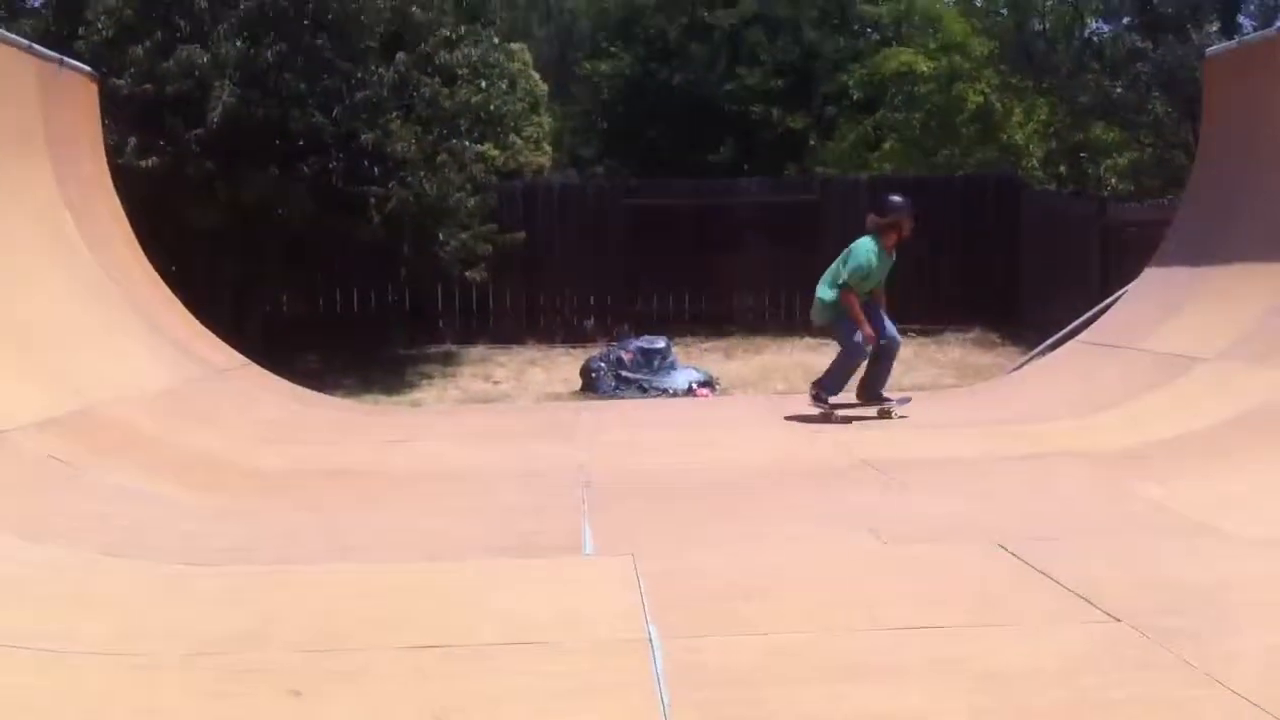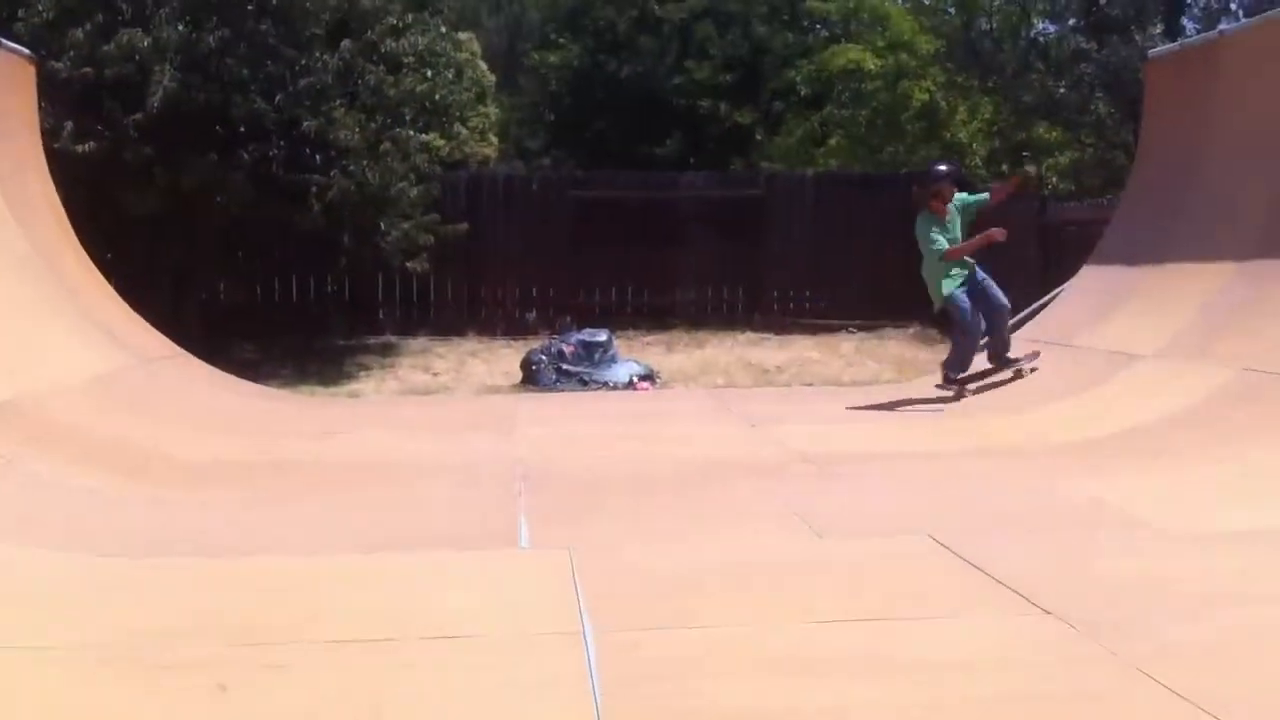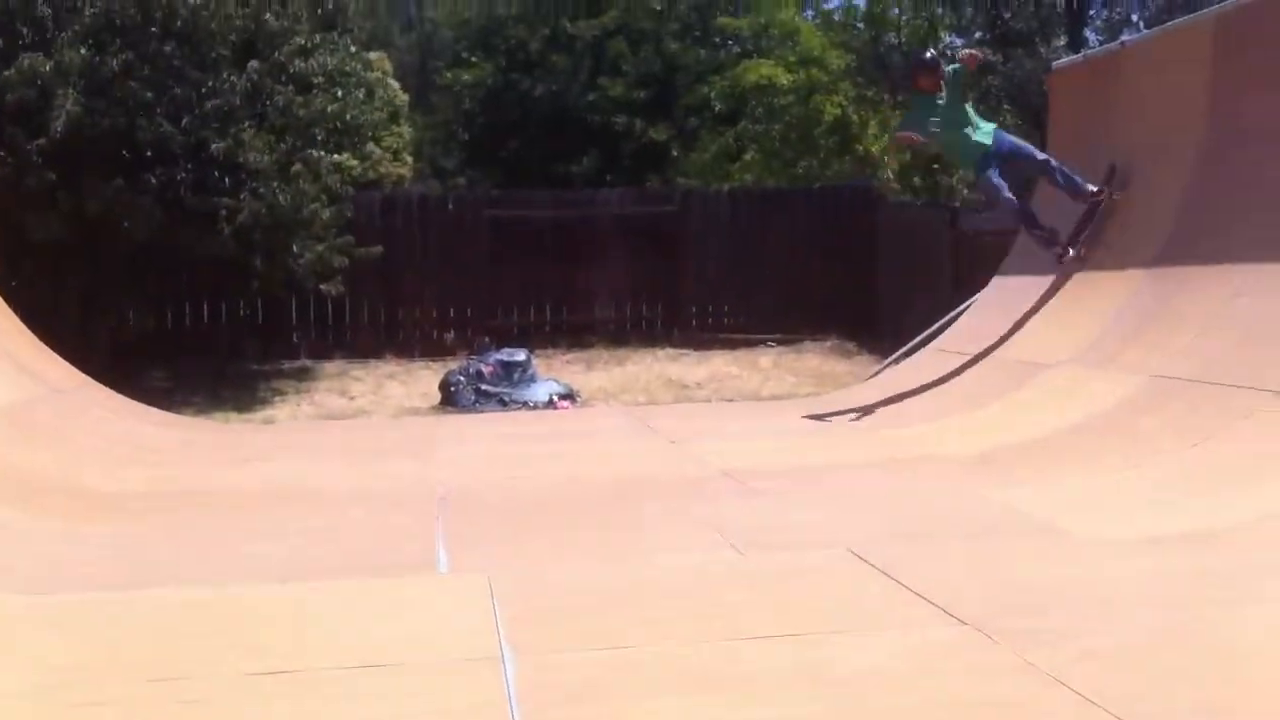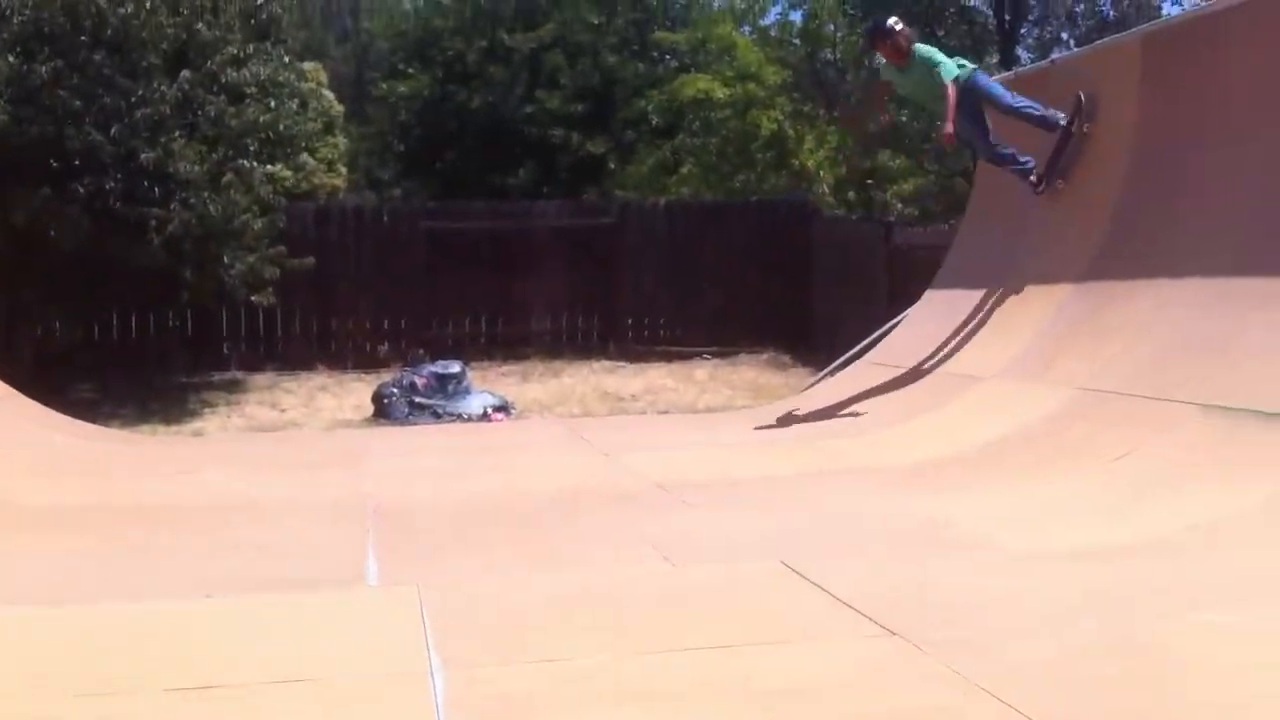
dt=0.3s
person 1, frame 1
left shoulder: (888, 252)
right shoulder: (867, 251)
left elbow: (878, 289)
right elbow: (847, 291)
left wrist: (881, 323)
right wrist: (864, 326)
left hip: (857, 300)
right hip: (833, 303)
left knee: (890, 341)
right knee: (859, 348)
left ankle: (870, 391)
right ankle: (821, 391)
person 1, frame 2
left shoulder: (956, 203)
right shoulder: (926, 225)
left elbow: (990, 199)
right elbow: (946, 255)
left wrist: (1017, 181)
right wrist: (983, 239)
left hip: (965, 268)
right hip: (945, 281)
left knee: (1001, 308)
right knee: (975, 326)
left ankle: (999, 356)
right ankle: (952, 370)
person 1, frame 3
left shoulder: (952, 77)
right shoulder: (917, 108)
right elbow: (899, 135)
left wrist: (970, 55)
right wrist: (906, 136)
left hip: (991, 137)
right hip: (972, 159)
left knee: (1041, 161)
right knee: (1009, 204)
left ankle: (1084, 191)
right ankle: (1054, 244)
person 1, frame 4
left shoulder: (925, 55)
right shoulder: (886, 68)
left elbow: (949, 87)
right elbow: (884, 84)
left wrist: (949, 122)
right wrist: (881, 107)
left hip: (965, 79)
right hip: (956, 104)
left knee: (1004, 101)
right knee: (986, 147)
right ankle: (1029, 170)
